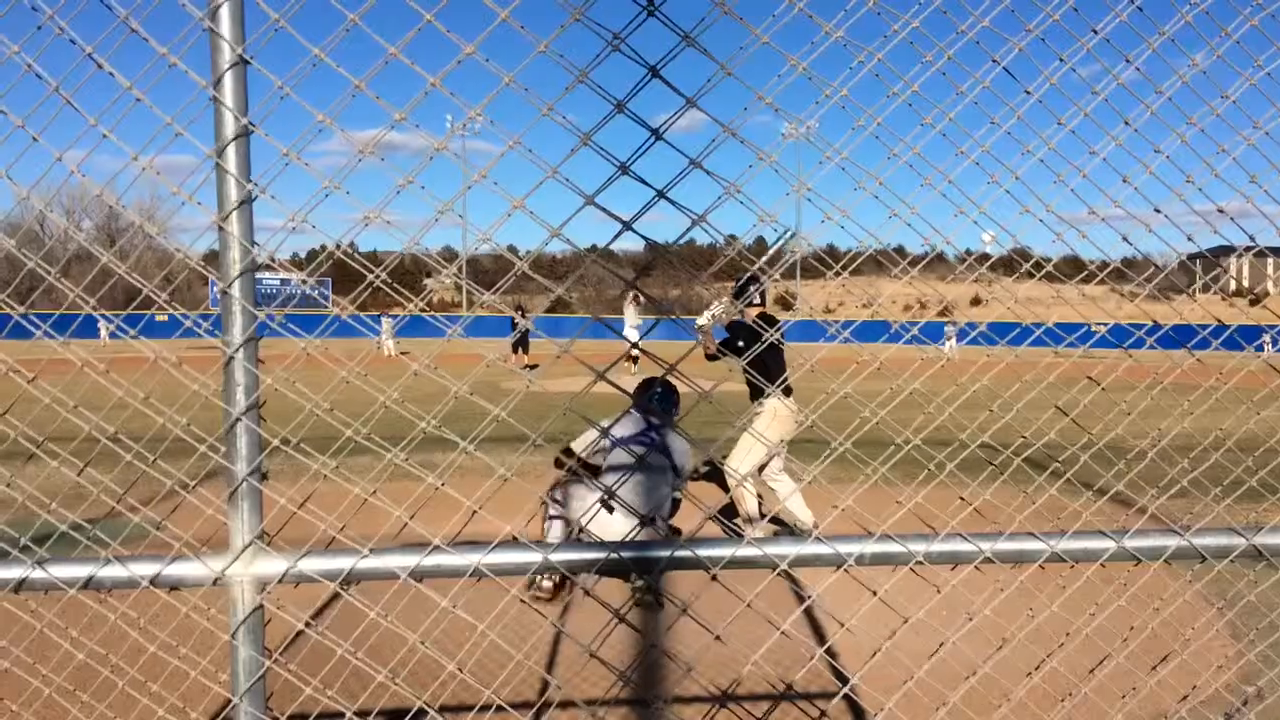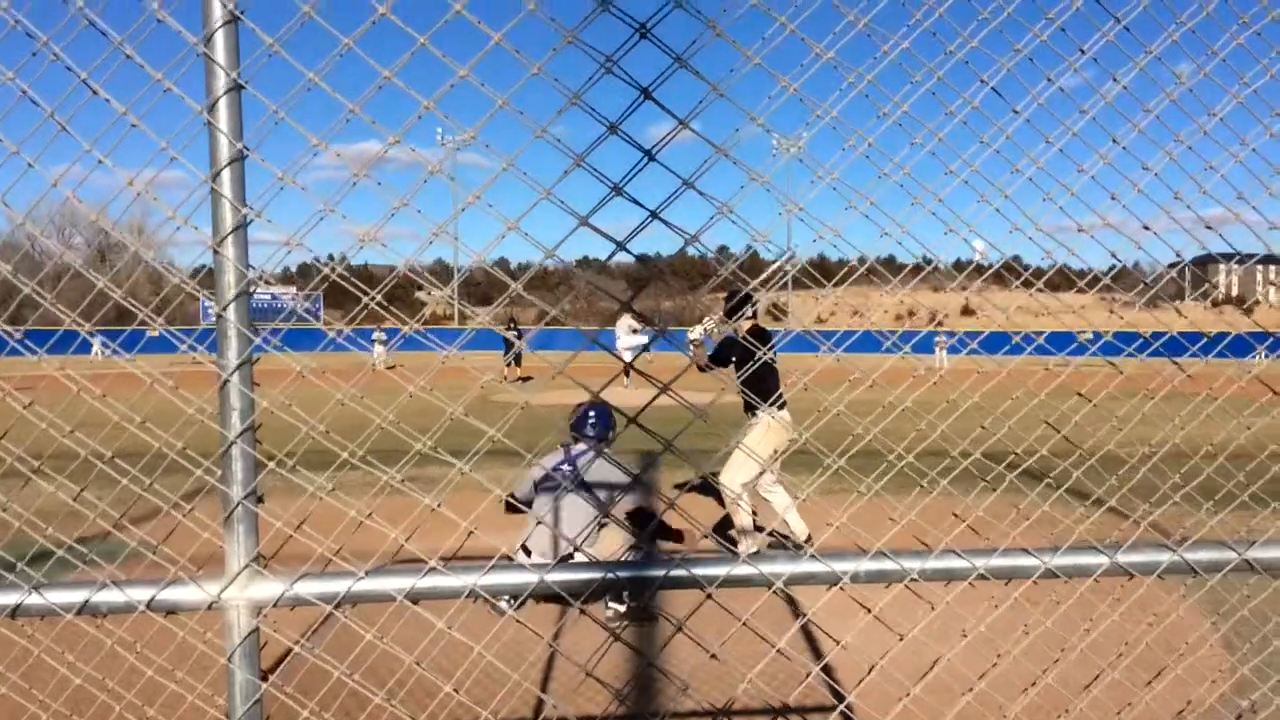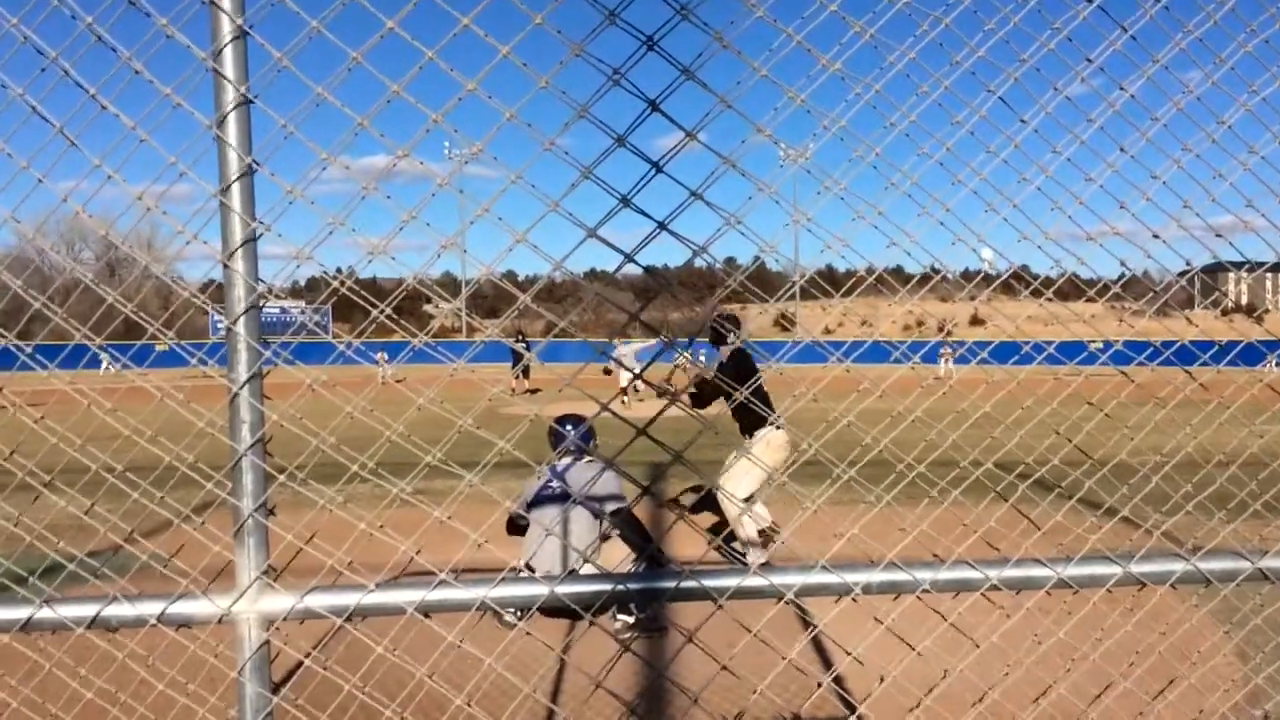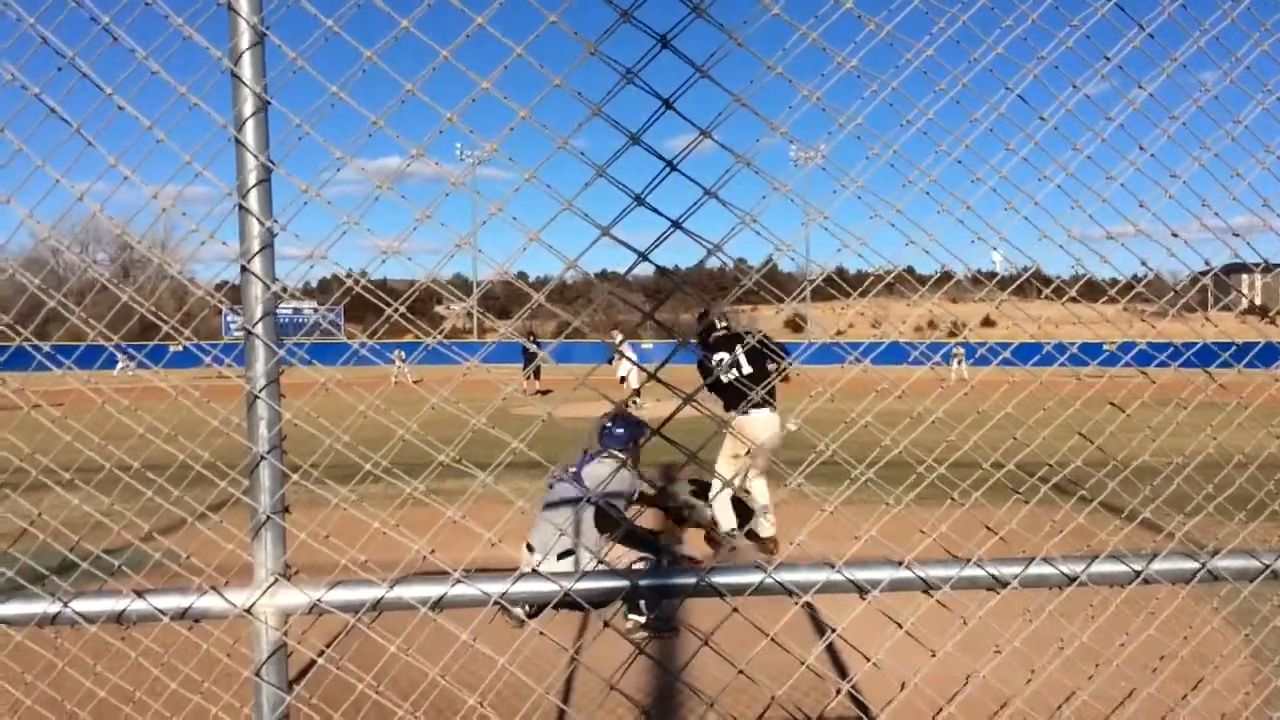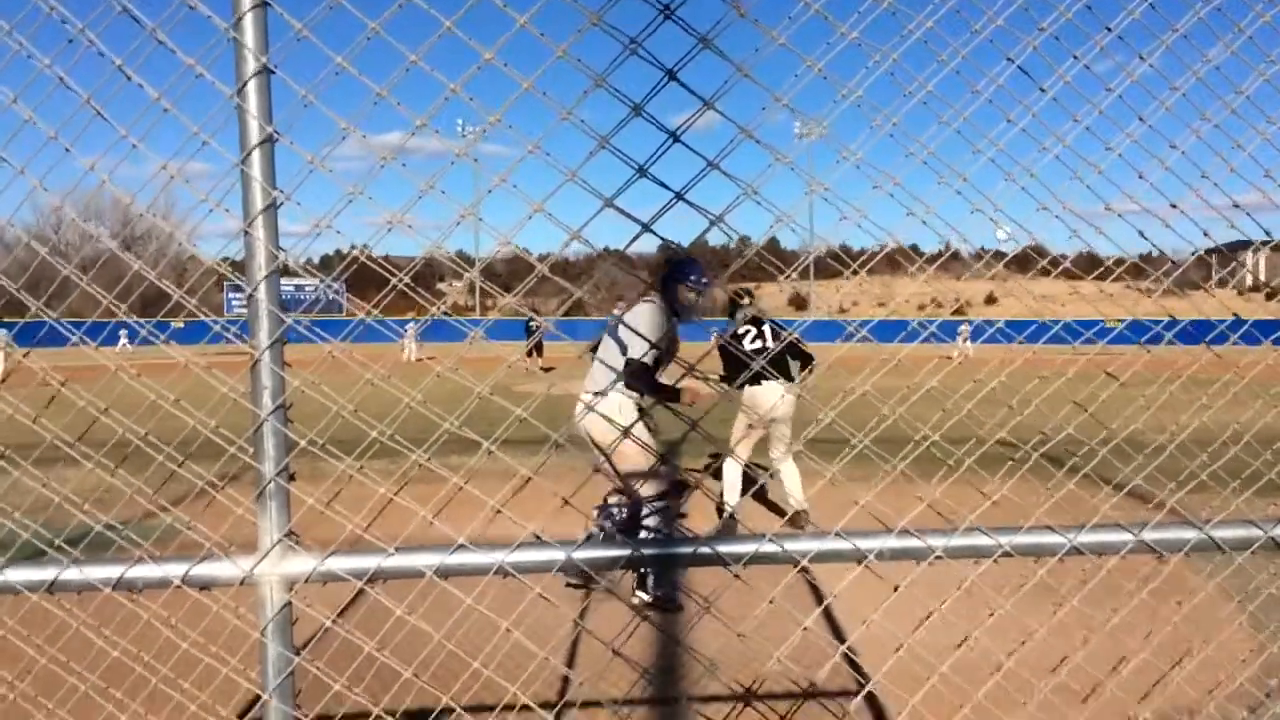
dt=0.7s
person 1, frame 1
left shoulder: (769, 324)
right shoulder: (745, 331)
left elbow: (742, 335)
right elbow: (713, 353)
left wrist: (721, 319)
right wrist: (705, 331)
left hip: (776, 409)
right hip: (768, 409)
left knee: (737, 467)
right knee: (772, 470)
left ankle: (755, 534)
right ankle: (806, 525)
person 1, frame 2
left shoulder: (759, 336)
right shoulder: (741, 342)
left elbow: (727, 354)
right elbow: (707, 364)
left wrist: (709, 334)
right wrist: (697, 343)
left hip: (770, 421)
right hip: (764, 420)
left knee: (731, 480)
right knee: (767, 482)
left ankle: (748, 546)
right ankle: (801, 536)
person 1, frame 3
left shoulder: (735, 362)
right shoulder: (739, 360)
left elbow: (701, 398)
right elbow: (712, 393)
left hip: (768, 441)
right hip: (759, 439)
left knee: (729, 493)
right knee: (730, 484)
left ankle: (757, 558)
right ankle: (766, 526)
person 1, frame 4
left shoulder: (705, 361)
right shoulder: (752, 340)
right elbow: (783, 361)
right wrist: (767, 372)
left hip: (743, 424)
right hip: (770, 421)
left knee: (722, 485)
right knee: (756, 476)
left ankle: (728, 535)
right ankle: (767, 534)
person 1, frame 5
left shoulder: (728, 337)
right shoulder: (776, 328)
left elbow: (735, 381)
right elbow: (807, 360)
left wrist: (725, 377)
right wrist: (794, 385)
left hip: (756, 395)
right hip: (785, 395)
left knee: (735, 458)
right knee: (782, 456)
left ankle: (730, 515)
right ankle: (800, 510)
person 2, frame 1
left shoulder: (616, 425)
right shoulder: (683, 447)
left elbow: (563, 460)
left hip: (597, 524)
right hip: (643, 538)
left knee: (561, 493)
left ankle: (549, 578)
right ankle: (644, 579)
person 2, frame 2
left shoulder: (548, 461)
right shoulder: (613, 467)
left elbow: (511, 504)
right elbow: (640, 519)
right wrist: (679, 535)
left hip: (532, 566)
right knee: (639, 530)
left ankle: (510, 594)
right ankle: (619, 604)
person 2, frame 3
left shoulder: (540, 478)
right shoulder: (601, 472)
left elbow: (513, 526)
right elbow: (625, 523)
right wrist: (662, 562)
right knee: (639, 542)
left ankle: (515, 606)
right ankle: (630, 616)
person 2, frame 4
left shoulder: (584, 464)
right shoulder: (619, 469)
right elbow: (609, 522)
right wrist: (660, 543)
left hip: (536, 566)
right hip: (572, 568)
right knee: (653, 547)
left ankle: (526, 601)
right ankle: (645, 616)
person 2, frame 5
left shoulder: (645, 311)
right shoulder: (653, 314)
left elbow: (613, 362)
right elbow: (634, 375)
right wrist: (677, 395)
left hip: (598, 407)
right hip: (613, 409)
left knee: (628, 490)
right knee: (658, 494)
left ankle: (586, 565)
right ankle: (651, 588)
